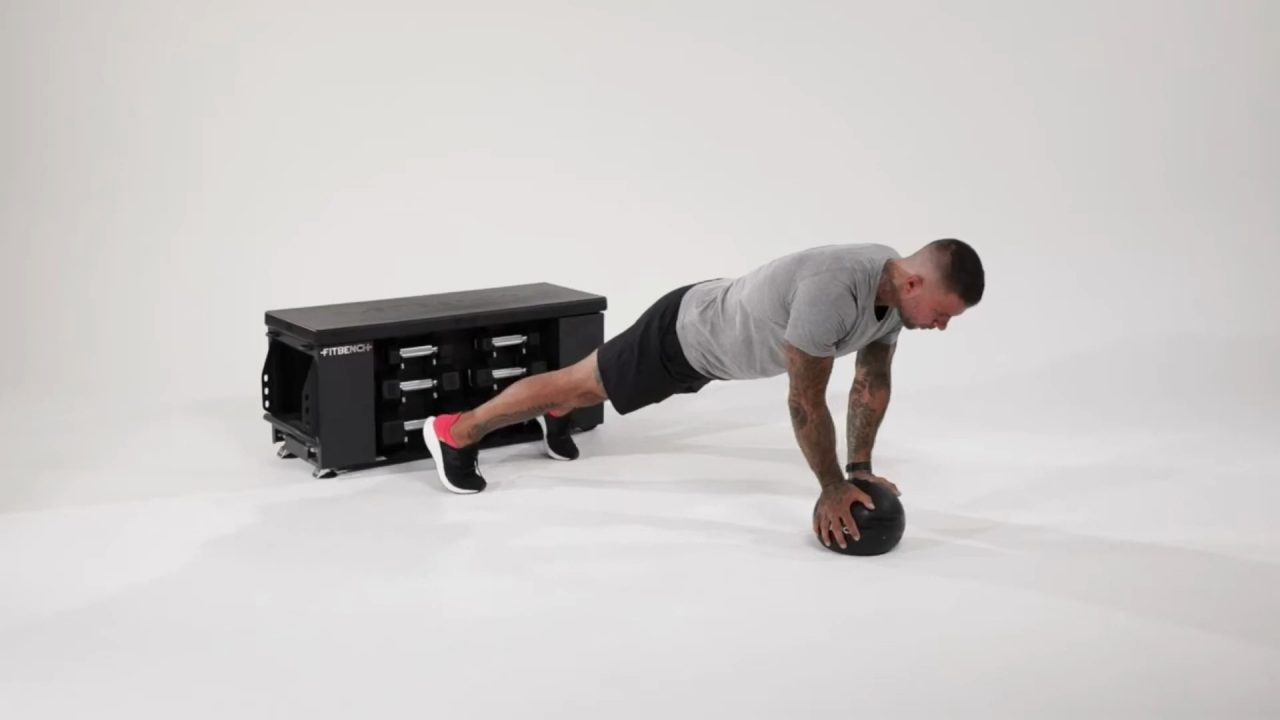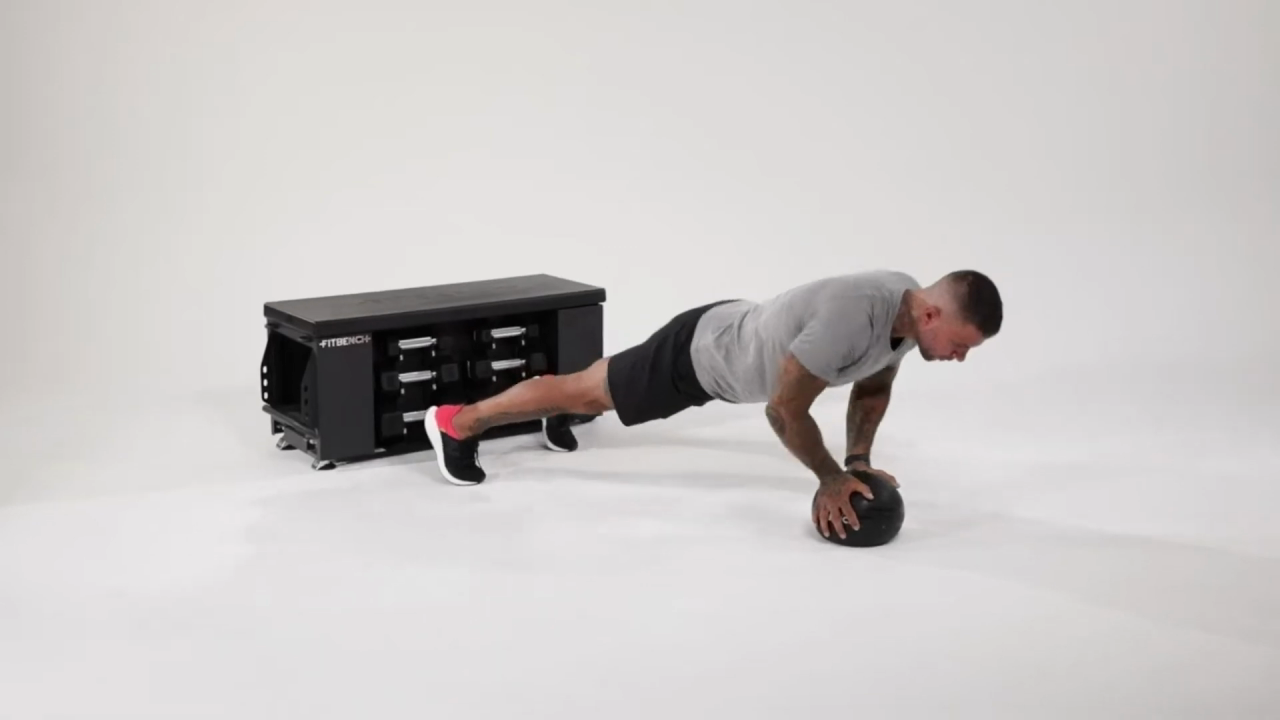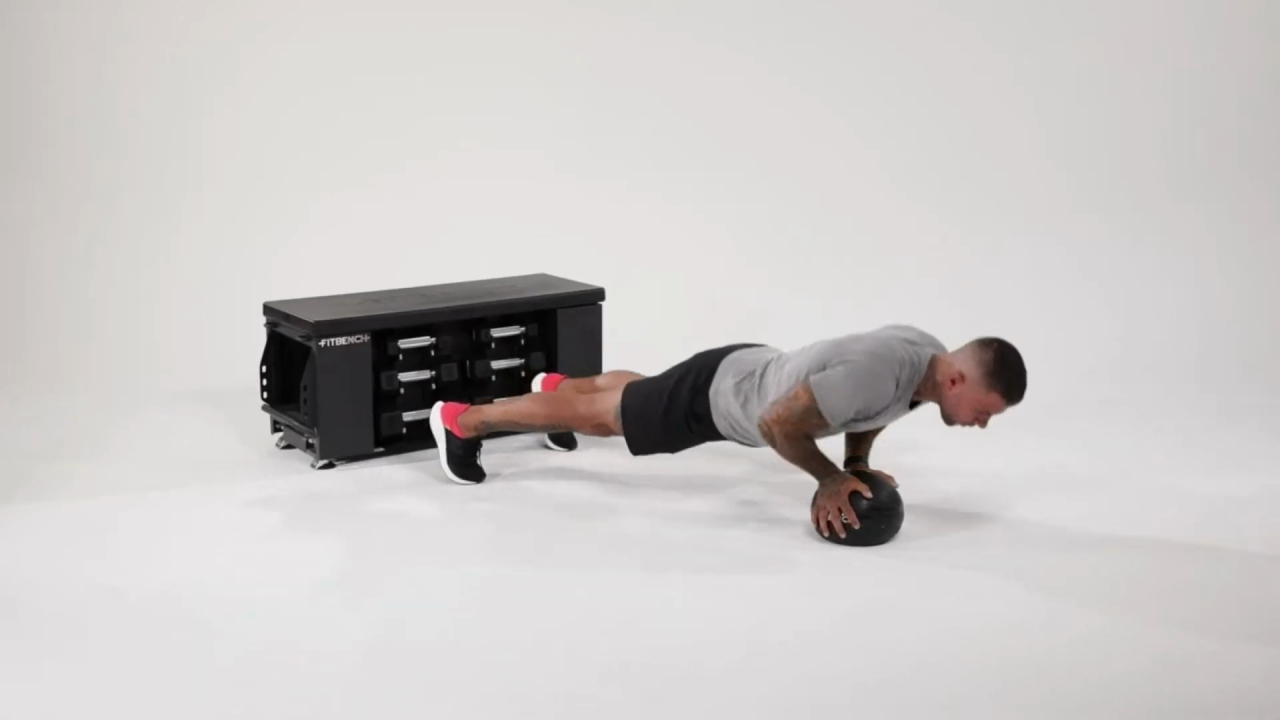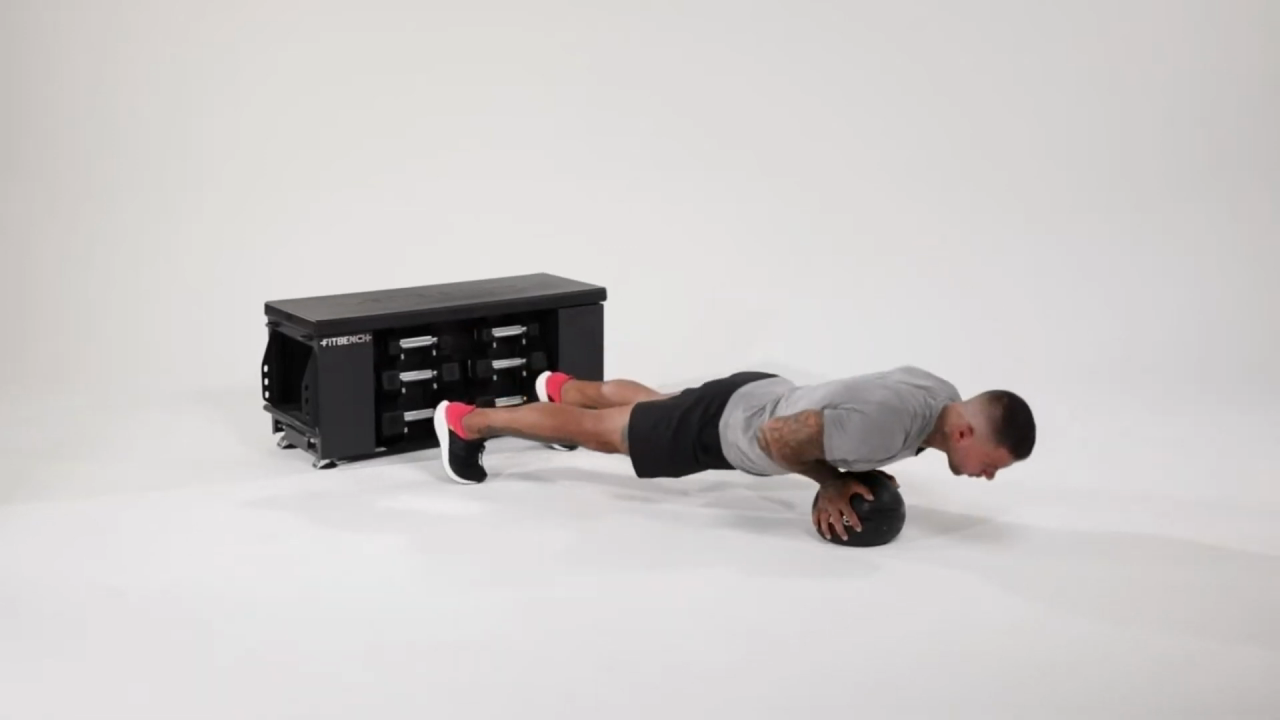
dt=0.3s
person 1, frame 1
left shoulder: (893, 289)
right shoulder: (834, 293)
left elbow: (873, 381)
right elbow: (805, 403)
left wrist: (860, 468)
right wrist: (832, 488)
left hip: (715, 336)
right hip: (686, 333)
left knee: (598, 385)
right knee: (584, 383)
left ankle: (554, 415)
right ankle: (454, 432)
person 1, frame 2
left shoulder: (907, 310)
right shoulder: (850, 321)
left elbow: (872, 388)
right elbow: (784, 410)
left wrist: (859, 462)
right wrist: (831, 481)
left hip: (725, 347)
right hip: (699, 355)
left knee: (611, 381)
right knee: (589, 393)
left ankle: (553, 414)
right ankle: (456, 423)
person 1, frame 3
left shoulder: (926, 355)
right shoulder: (878, 378)
right elbow: (776, 423)
left wrist: (858, 465)
right wrist: (830, 479)
left hip: (750, 371)
right hip: (715, 397)
left knee: (635, 389)
right knee: (595, 416)
left ankle: (557, 386)
right ankle: (461, 419)
person 1, frame 4
left shoulder: (940, 396)
right shoulder: (886, 426)
right elbow: (775, 438)
left wrist: (859, 470)
right wrist: (831, 483)
left hip: (758, 395)
right hip: (724, 427)
left knee: (646, 402)
right knee: (600, 432)
left ankle: (562, 387)
right ankle: (465, 421)
